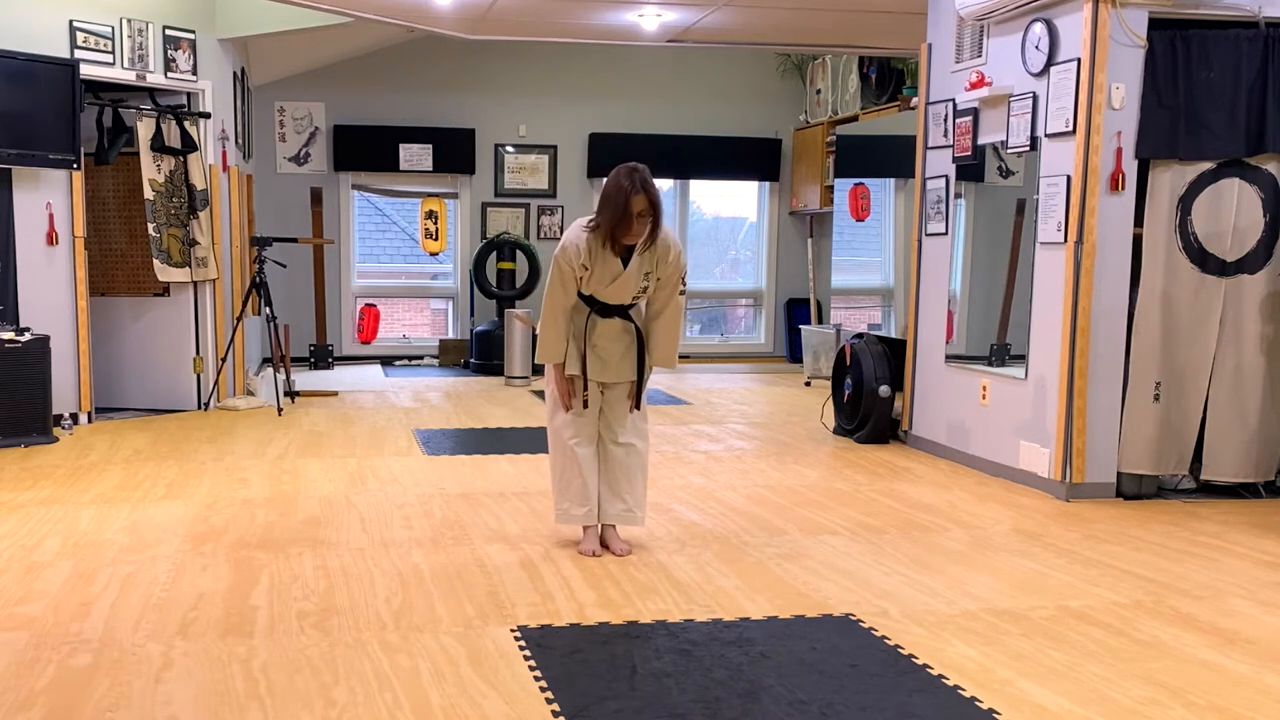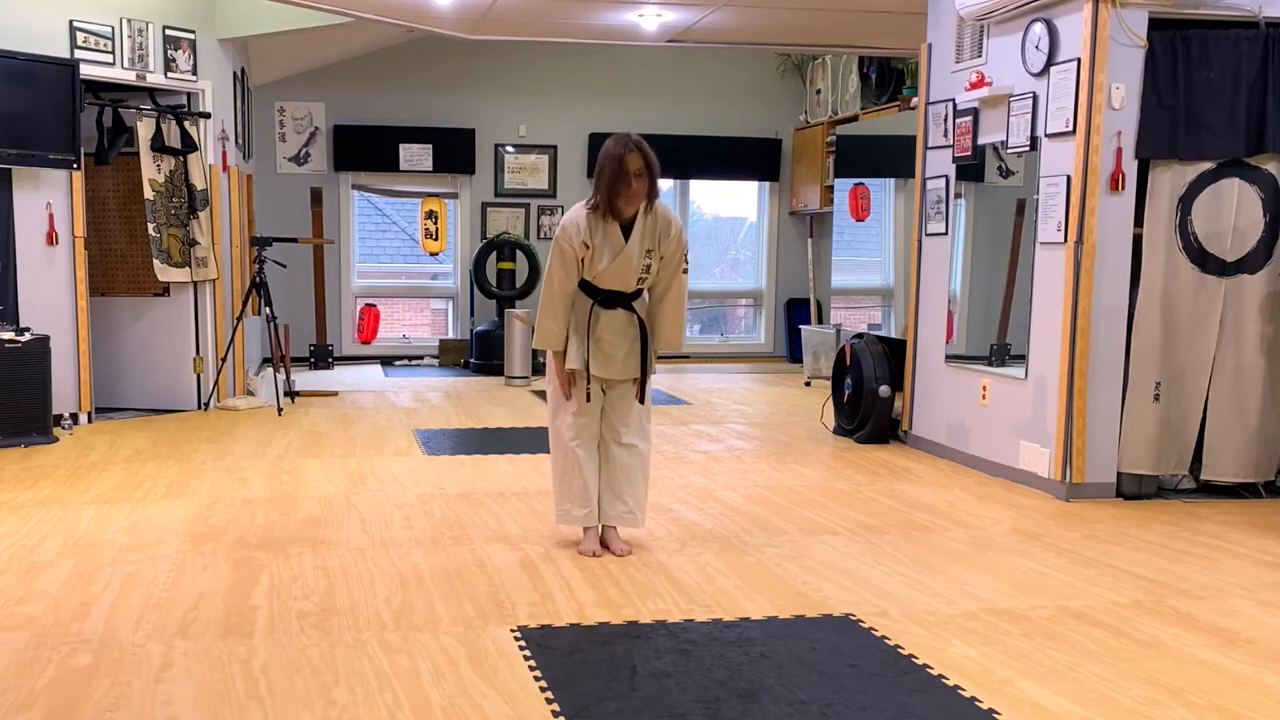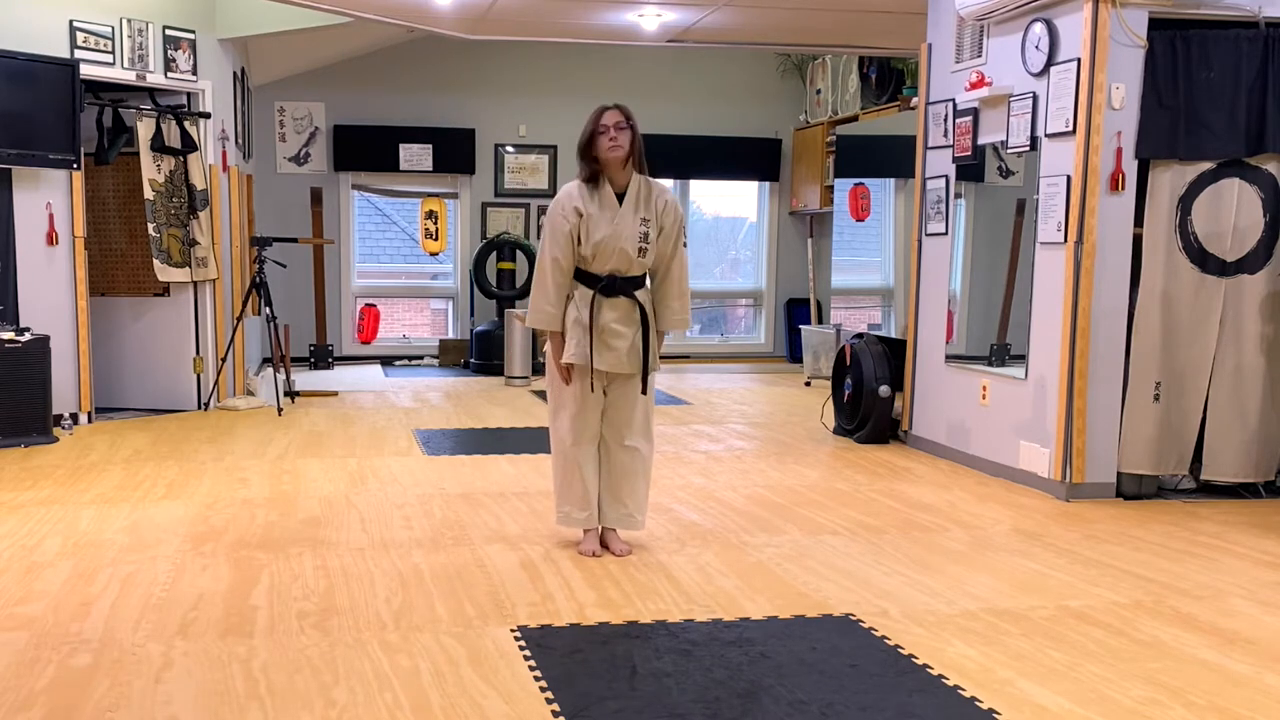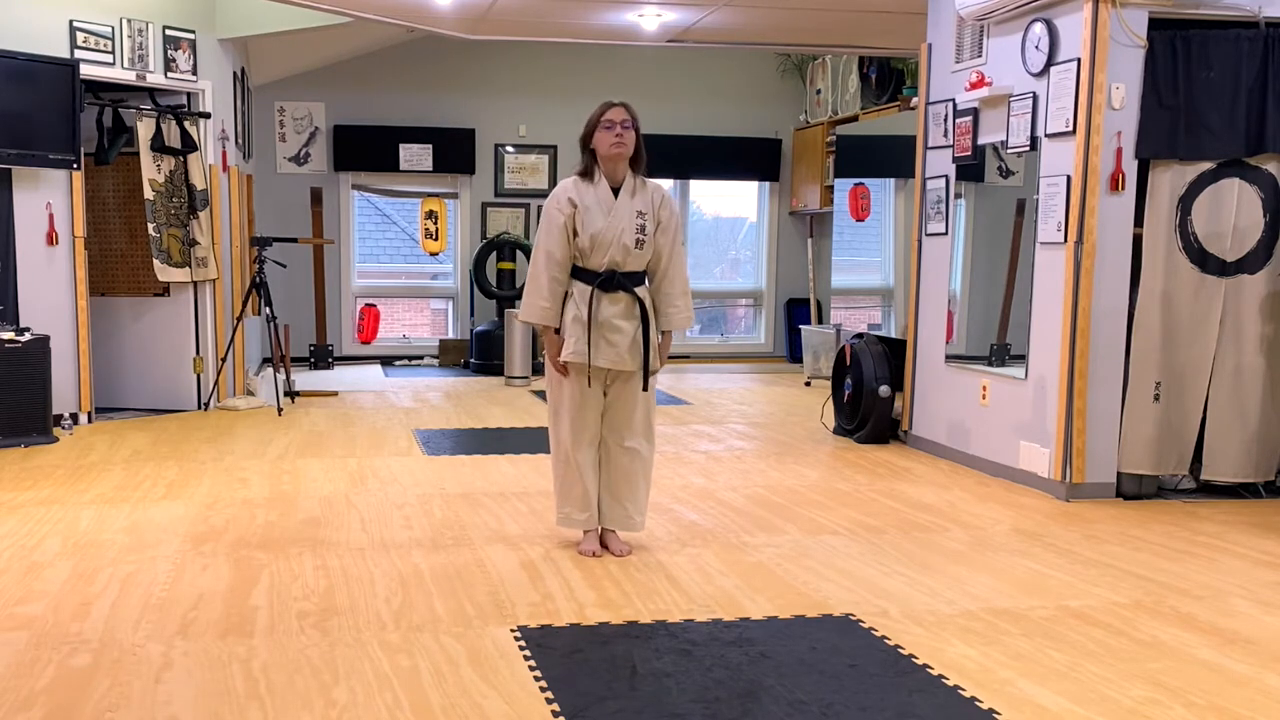
dt=0.3s
person 1, frame 1
left shoulder: (667, 250)
right shoulder: (577, 243)
left elbow: (663, 313)
right elbow: (557, 307)
left wrist: (646, 368)
right wrist: (559, 368)
left hip: (626, 338)
right hip: (577, 336)
left knee: (625, 431)
right knee: (575, 429)
left ankle: (611, 524)
right ankle: (588, 525)
person 1, frame 2
left shoulder: (667, 226)
right shoulder: (578, 223)
left elbow: (667, 294)
right elbow: (558, 292)
left wrist: (652, 354)
right wrist: (558, 355)
left hip: (630, 332)
right hip: (580, 332)
left knee: (628, 432)
right knee: (577, 429)
left ankle: (612, 524)
right ankle: (588, 525)
person 1, frame 3
left shoulder: (661, 201)
right shoulder: (572, 199)
left elbow: (669, 273)
right elbow: (554, 271)
left wrist: (658, 336)
right wrist: (555, 337)
left hip: (634, 324)
right hip: (580, 323)
left knee: (630, 433)
right knee: (578, 431)
left ankle: (613, 525)
right ankle: (588, 525)
person 1, frame 4
left shoulder: (657, 199)
right shoulder: (569, 194)
left elbow: (668, 271)
right elbow: (549, 266)
left wrist: (665, 335)
right wrist: (549, 332)
left hip: (634, 322)
right hip: (580, 320)
left knee: (630, 433)
right knee: (578, 432)
left ankle: (613, 525)
right ankle: (588, 525)
